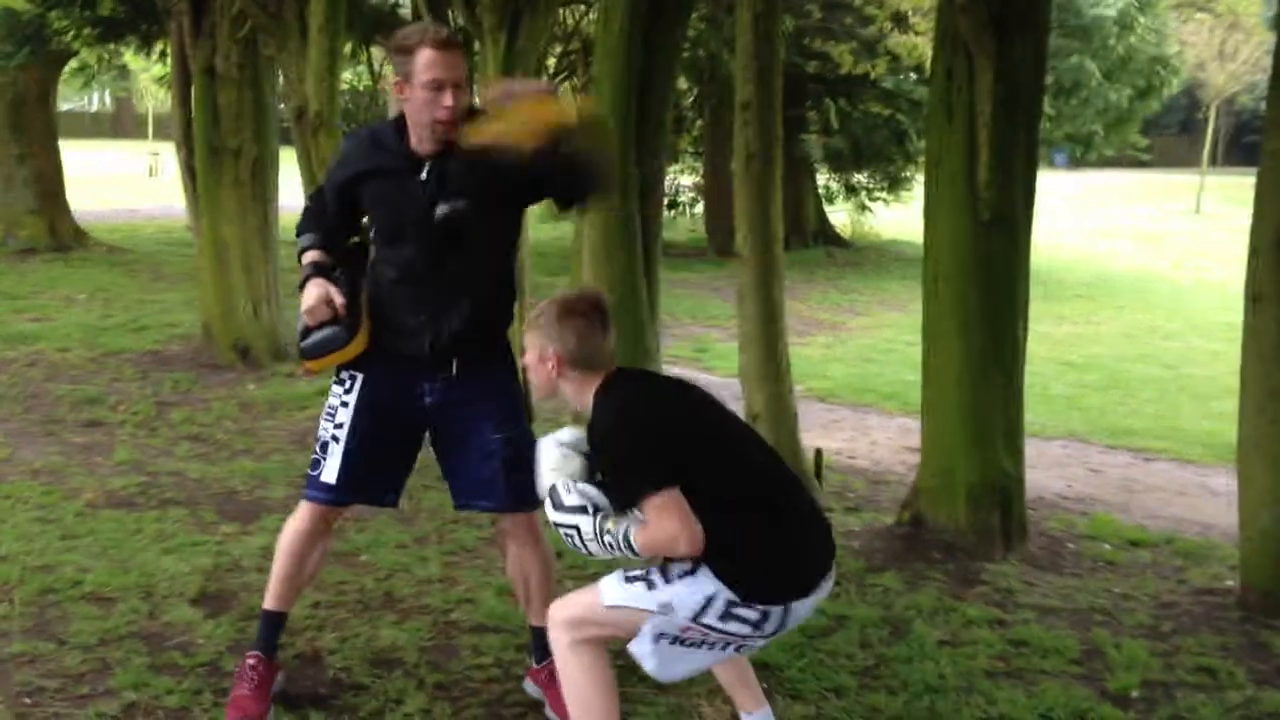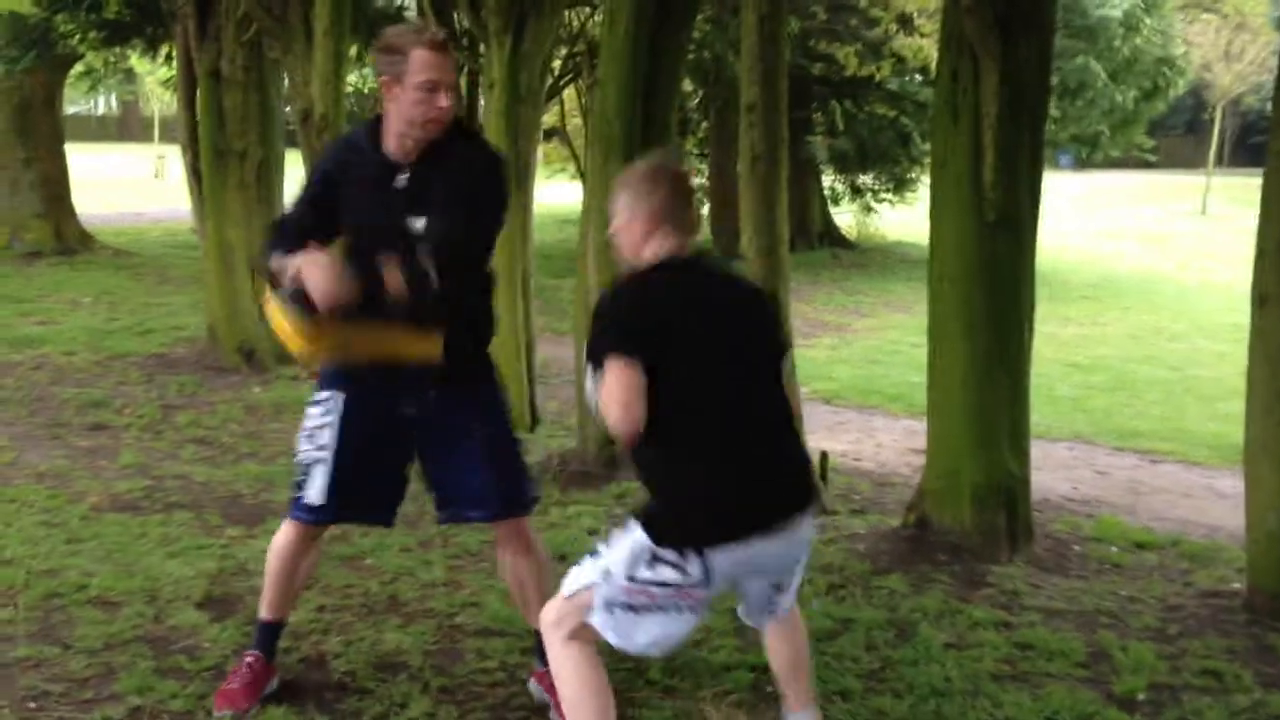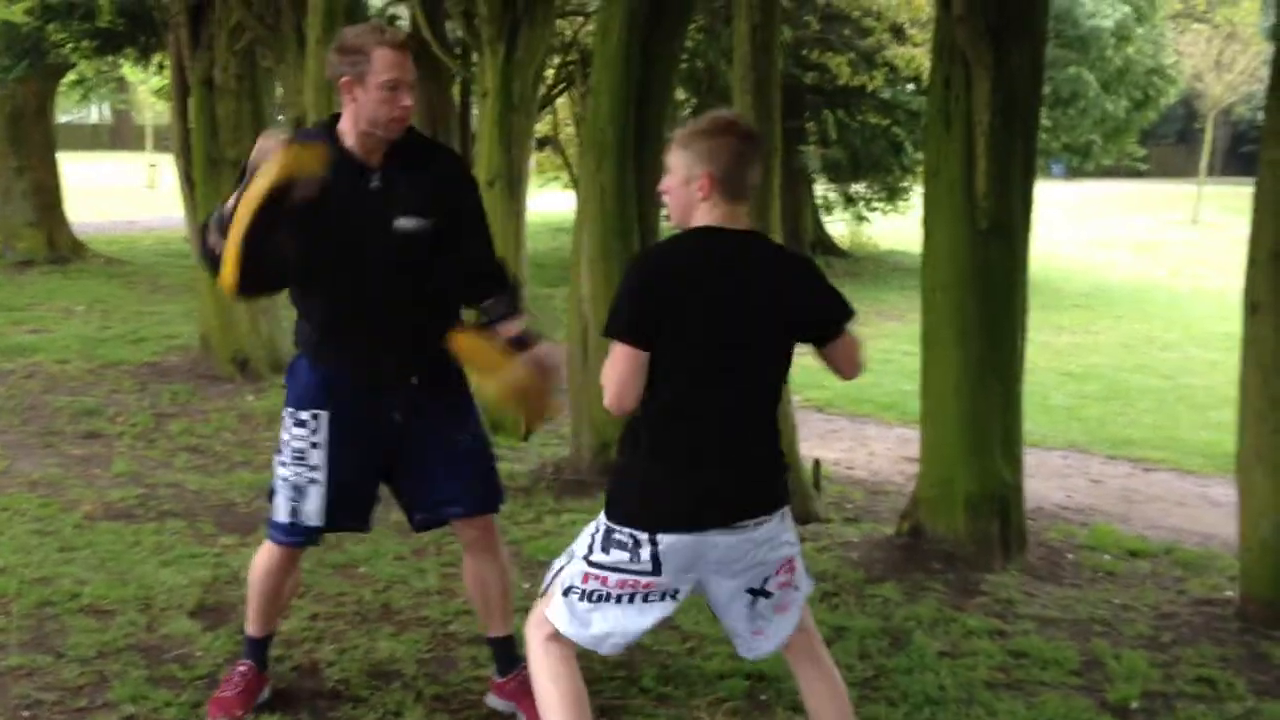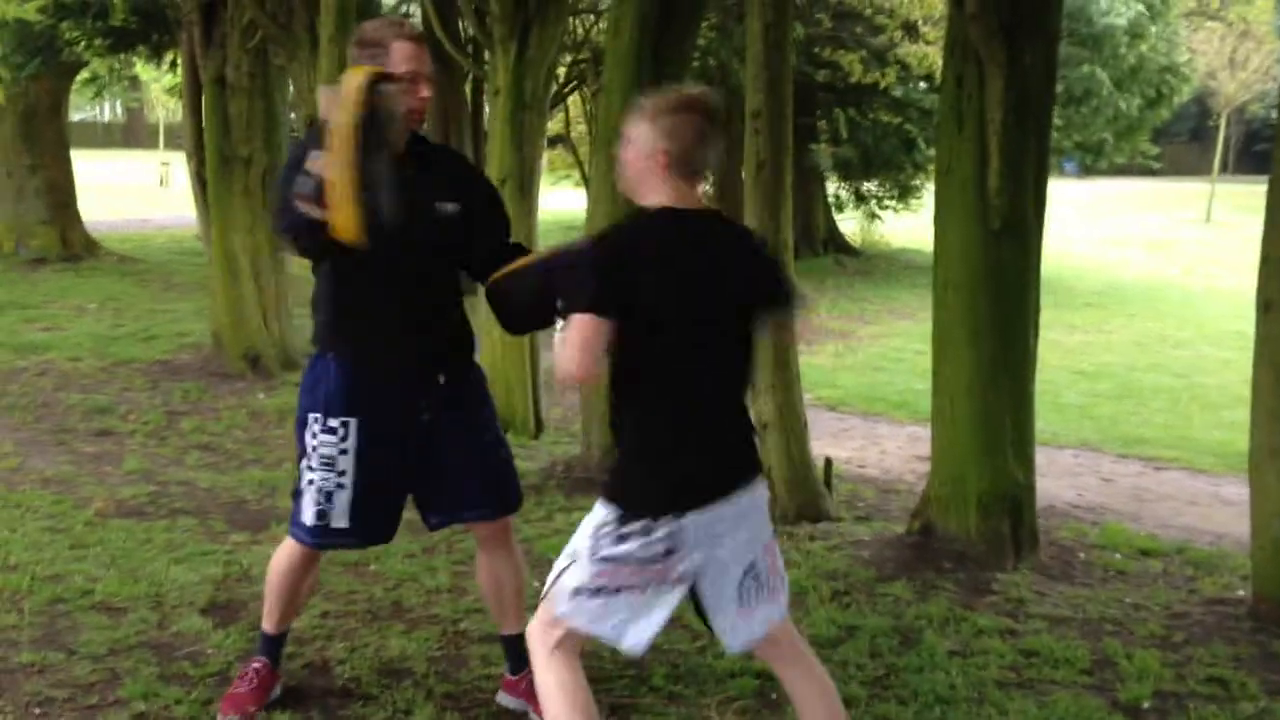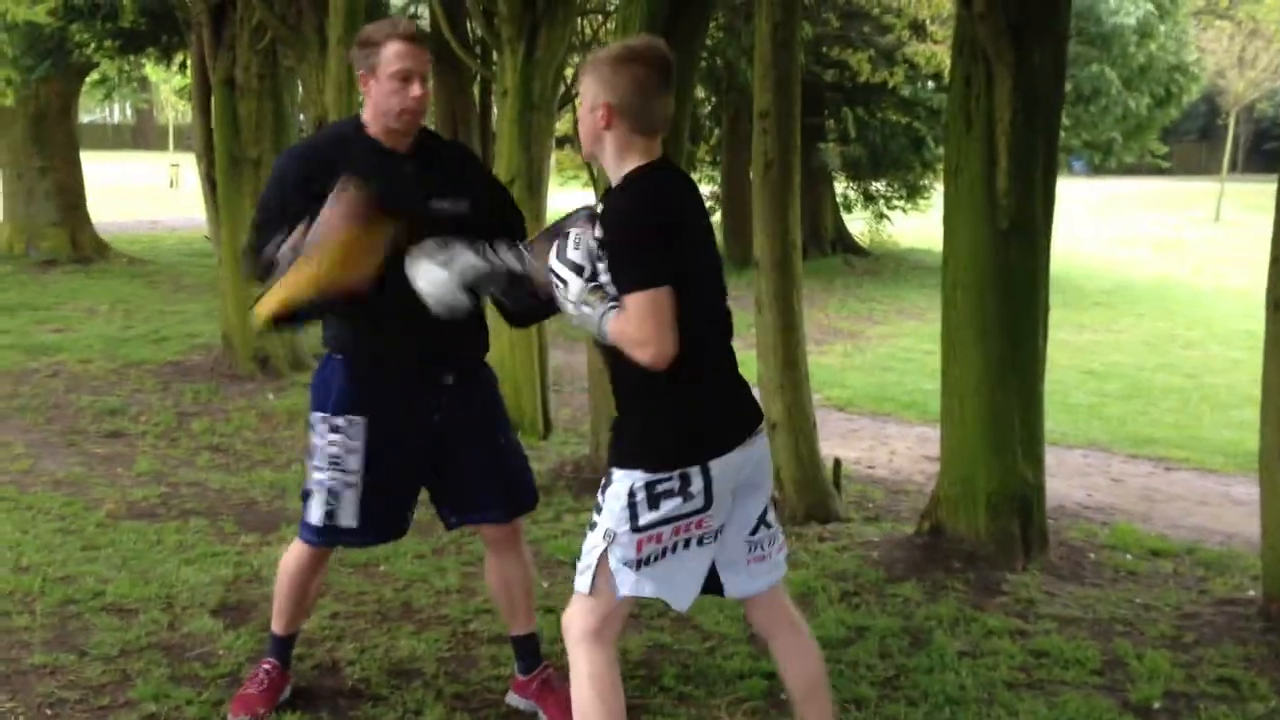
dt=0.2s
person 1, frame 1
left shoulder: (491, 153)
right shoulder: (371, 151)
left elbow: (568, 177)
right elbow: (323, 220)
right wrist: (316, 277)
left hip: (474, 369)
right hip: (387, 361)
left knee: (518, 515)
right knee: (320, 506)
right ankle: (263, 657)
person 1, frame 2
left shoulder: (474, 165)
right shoulder: (345, 158)
left elbow: (450, 269)
right elbow: (287, 240)
left wrist: (356, 277)
right wrist: (303, 269)
left hip: (454, 374)
right hip: (362, 371)
left knee: (510, 521)
right knee: (306, 518)
left ankle: (550, 664)
right ankle: (261, 657)
person 1, frame 3
left shoulder: (439, 172)
left elbow: (480, 274)
right elbow: (224, 260)
left wrist: (522, 343)
left hip: (426, 378)
right hip: (332, 379)
left knee: (477, 524)
right knee: (288, 536)
person 1, frame 4
left shoulder: (448, 170)
right shoulder: (324, 153)
left elbow: (494, 259)
right elbow: (309, 234)
left hip: (447, 378)
right hip: (353, 380)
left knee: (493, 524)
right knee: (311, 535)
person 1, frame 5
left shoulder: (453, 163)
right shoulder: (321, 158)
right elbow: (267, 247)
left hip: (457, 377)
right hip: (363, 379)
left knee: (502, 525)
right knee: (320, 535)
person 2, frame 1
left shoulder: (617, 423)
right shoulder: (642, 392)
left elbow: (682, 537)
left wrist: (599, 531)
right wrist: (600, 497)
left hip: (764, 583)
right hip: (804, 558)
left knee: (569, 622)
person 2, frame 2
left shoulder: (630, 299)
right shoulder: (750, 298)
left elbow: (625, 418)
left wrist: (603, 386)
left hip: (695, 530)
right hip: (789, 516)
left knee: (562, 625)
right knee: (773, 607)
person 2, frame 3
left shoulder: (655, 269)
right shoulder: (794, 273)
left elbow: (618, 397)
right elbow: (849, 364)
left hip: (651, 518)
right hip: (754, 512)
left knee: (546, 634)
right knee: (801, 646)
person 2, frame 4
left shoulder: (618, 248)
right shoulder: (736, 244)
left elbow: (576, 367)
right elbow: (787, 317)
left wrist: (575, 320)
left hip: (651, 500)
right hip: (735, 488)
left knee: (549, 638)
right knee: (781, 644)
person 2, frame 5
left shoulder: (634, 208)
right shoulder: (671, 188)
left elbow: (652, 343)
left wrist: (578, 297)
left hip: (670, 457)
right hip: (733, 441)
left knee: (588, 628)
right knee: (769, 606)
